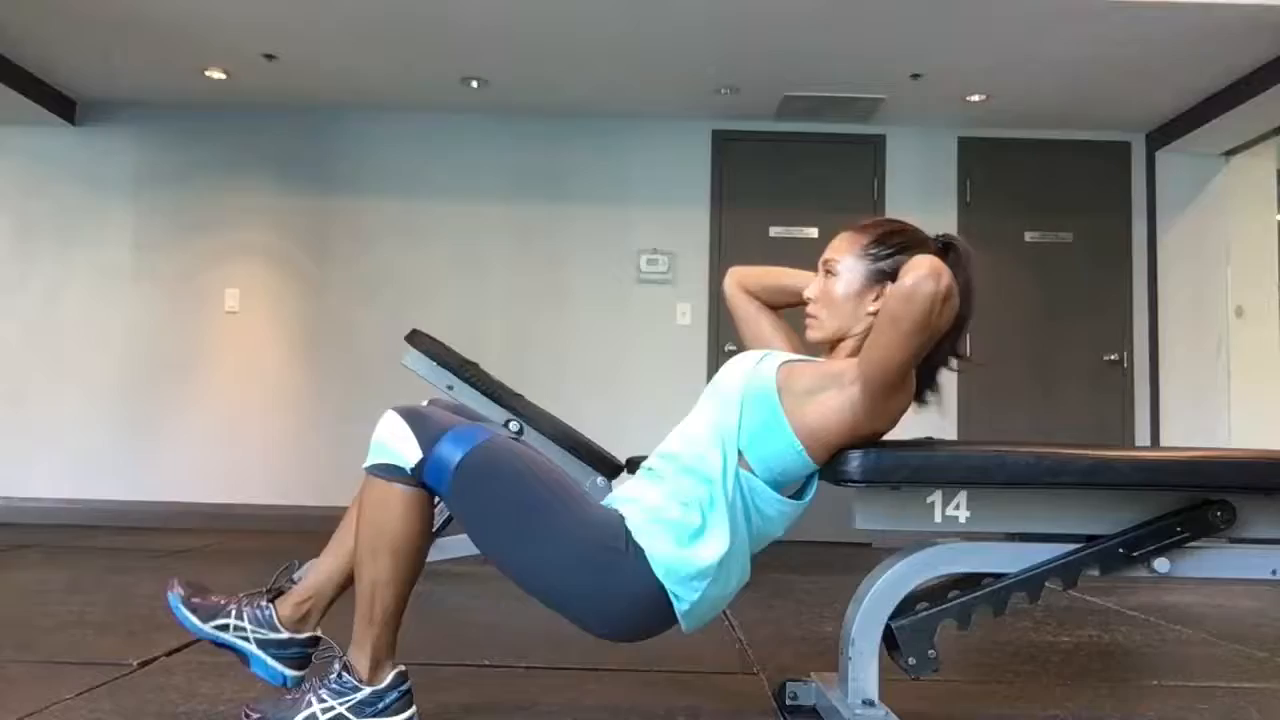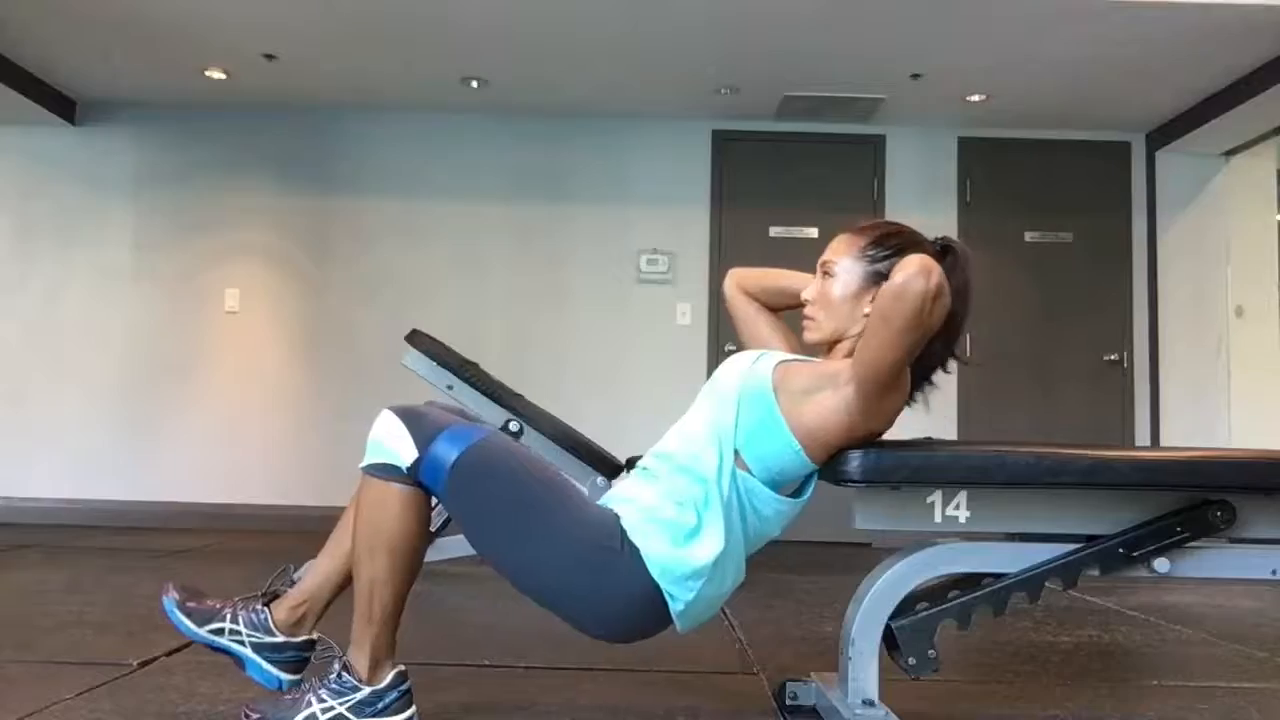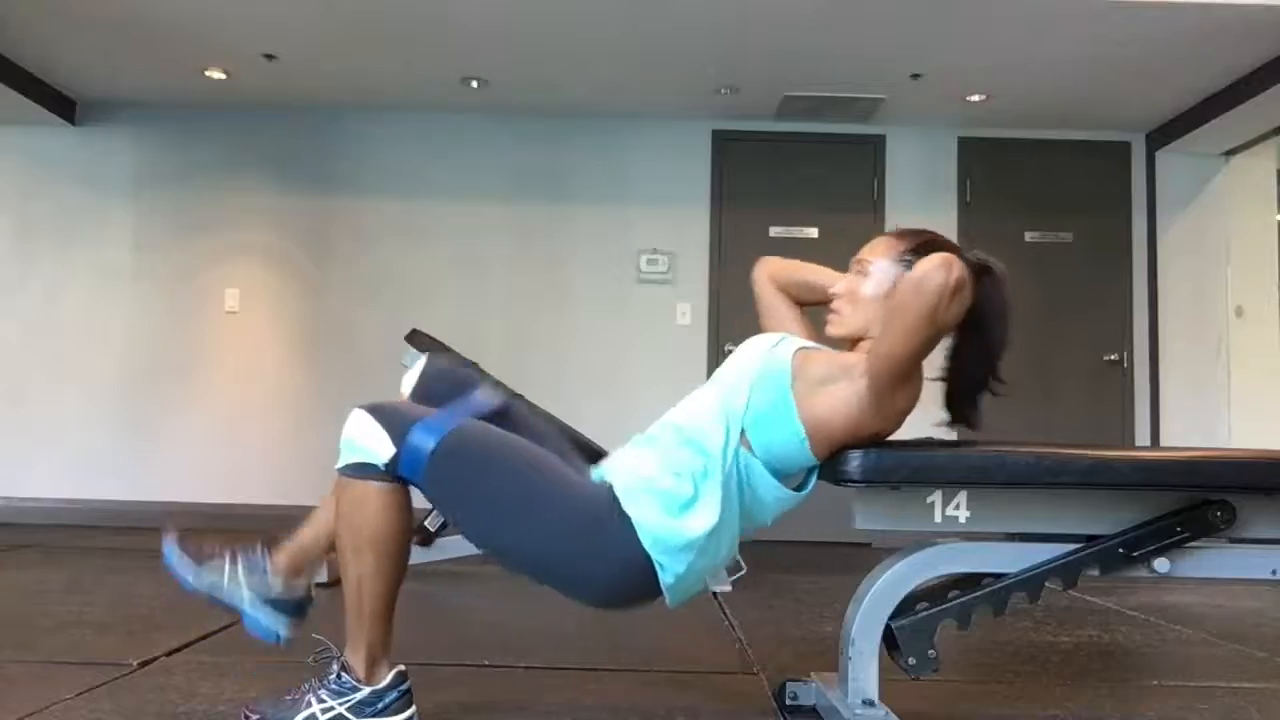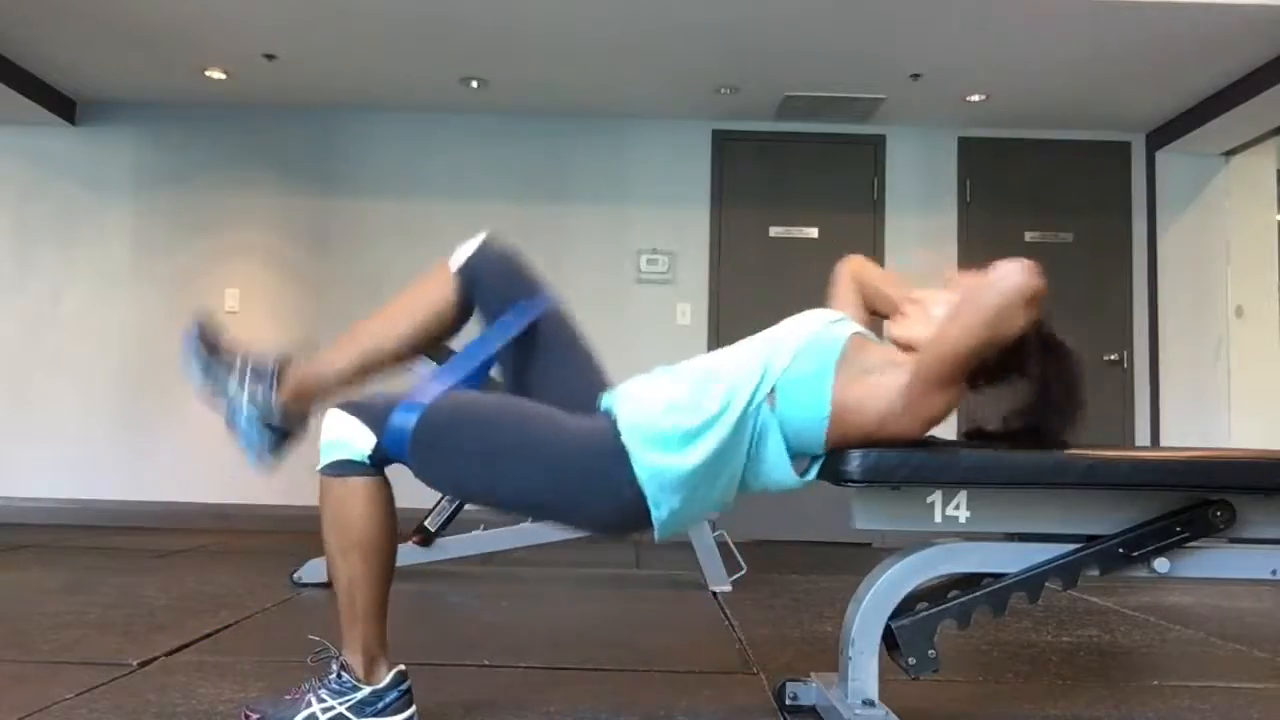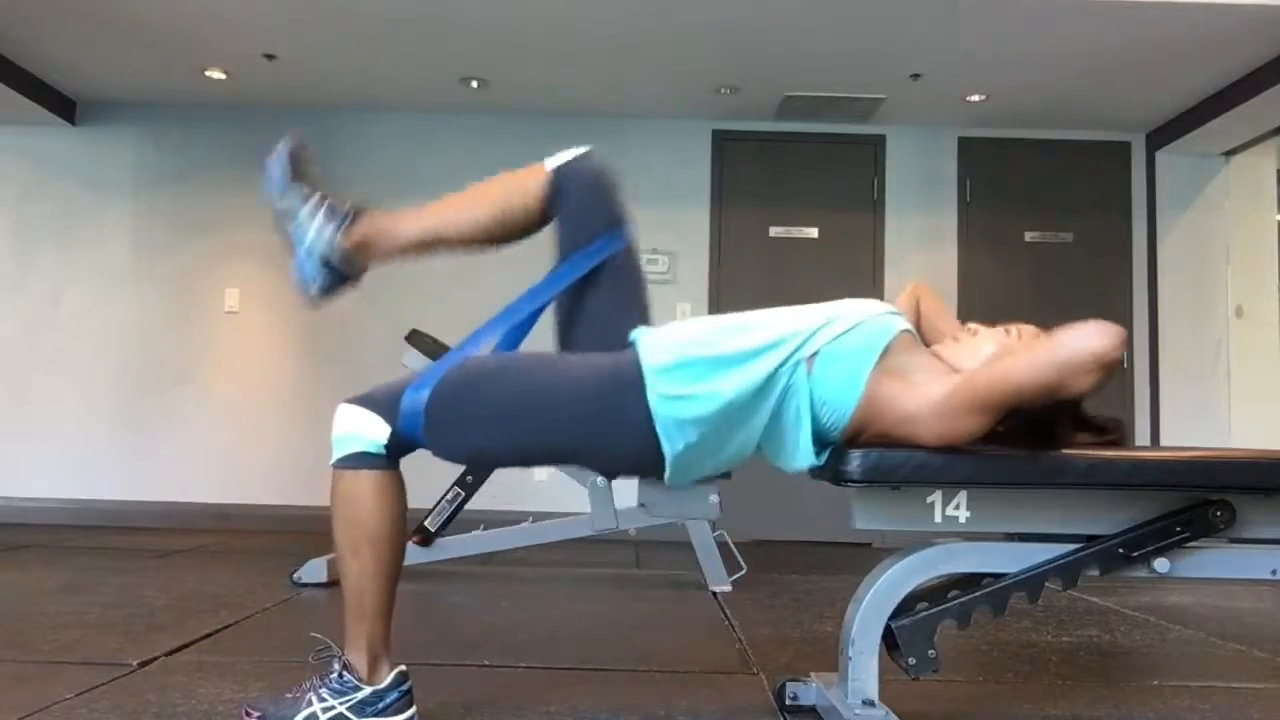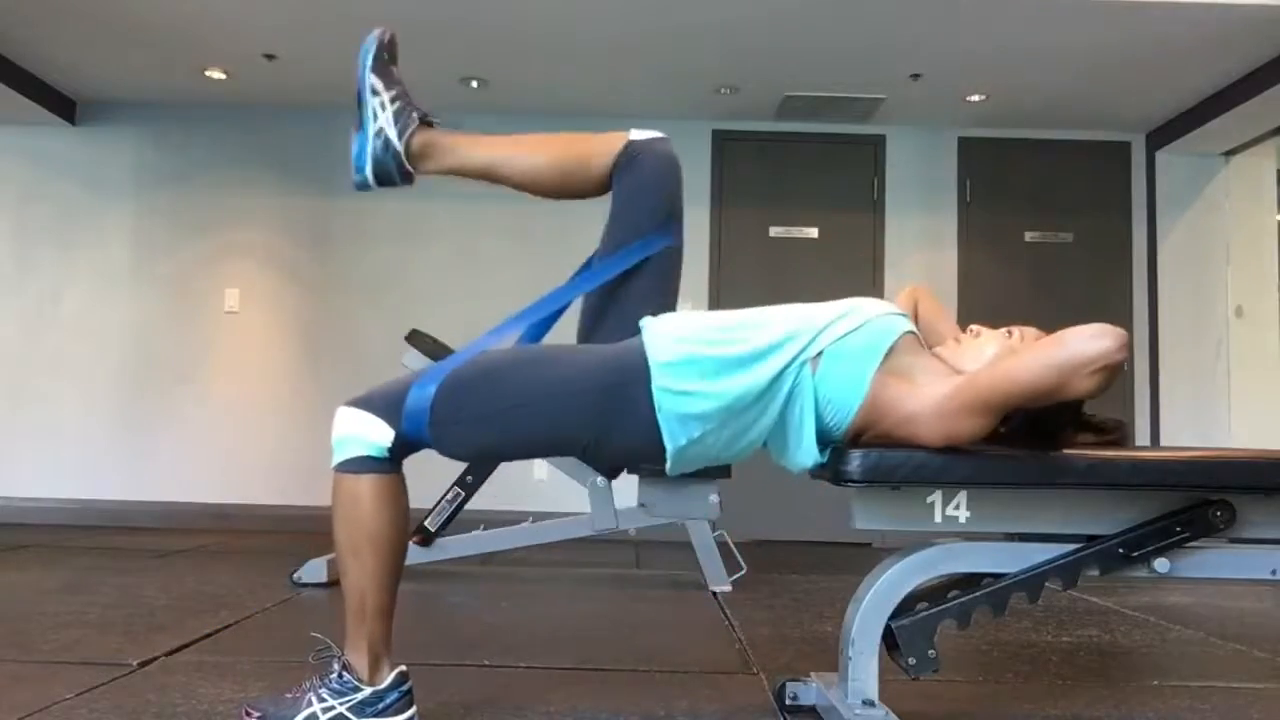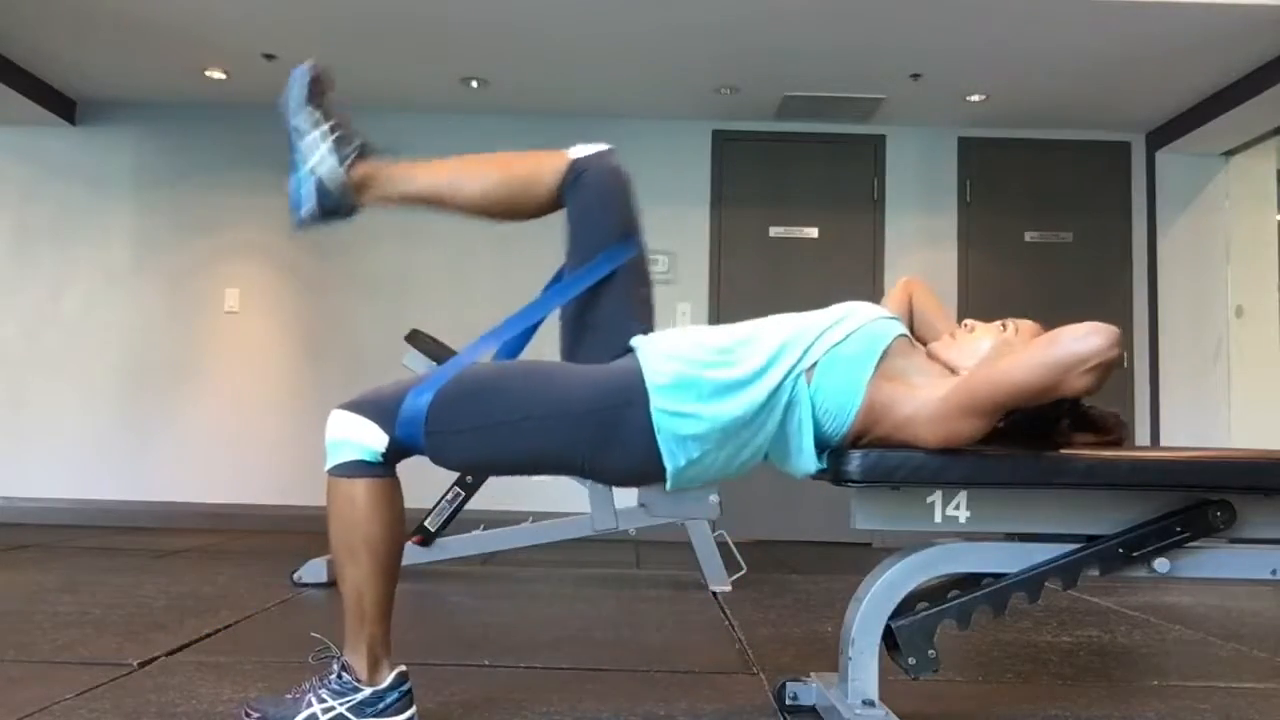
dt=0.2s
person 1, frame 1
left shoulder: (861, 395)
right shoulder: (799, 367)
left elbow: (931, 282)
right elbow: (738, 280)
left wrist: (895, 284)
right wrist: (827, 285)
left hip: (633, 576)
right hip: (626, 535)
left knee: (409, 436)
right knee: (435, 427)
right ankle: (289, 622)
person 1, frame 2
left shoulder: (858, 396)
right shoulder: (803, 371)
left elbow: (920, 280)
right elbow: (737, 281)
left wrist: (874, 285)
right wrist: (831, 286)
left hip: (627, 572)
right hip: (620, 533)
left knee: (403, 435)
right knee: (426, 432)
right ankle: (284, 627)
person 1, frame 3
left shoulder: (874, 393)
right shoulder: (820, 363)
left elbow: (944, 270)
right elbow: (768, 268)
left wrist: (890, 284)
right wrist: (852, 288)
left hip: (623, 542)
right hip: (610, 492)
left knee: (379, 433)
right knee: (439, 394)
right ankle: (277, 580)
person 1, frame 4
left shoulder: (908, 393)
right shoulder: (870, 355)
left elbow: (1015, 281)
right elbow: (849, 269)
left wrist: (935, 318)
right wrist: (916, 308)
left hip: (620, 468)
right hip: (614, 425)
left knee: (356, 431)
right knee: (484, 266)
right ankle: (283, 399)
person 1, frame 5
left shoulder: (947, 407)
right shoulder: (923, 369)
left elbow: (1100, 343)
right elbow: (916, 292)
left wrist: (1012, 356)
right wrist: (951, 339)
left hip: (639, 405)
right hip: (639, 372)
left knee: (365, 423)
right knee: (577, 177)
right ankle: (347, 244)
person 1, frame 6
left shoulder: (945, 410)
right shoulder: (922, 368)
left elbow: (1103, 345)
right elbow: (914, 297)
left wrist: (985, 359)
right wrist: (952, 341)
left hip: (641, 396)
right hip: (645, 359)
left knee: (366, 426)
right knee: (646, 158)
right ankle: (410, 146)
person 1, frame 7
left shoulder: (946, 410)
right shoulder: (914, 360)
left elbow: (1095, 344)
right elbow: (911, 284)
left wrist: (983, 349)
right wrist: (954, 329)
left hip: (639, 413)
right hip: (641, 375)
left knee: (361, 428)
right knee: (593, 174)
right ankle: (351, 178)
